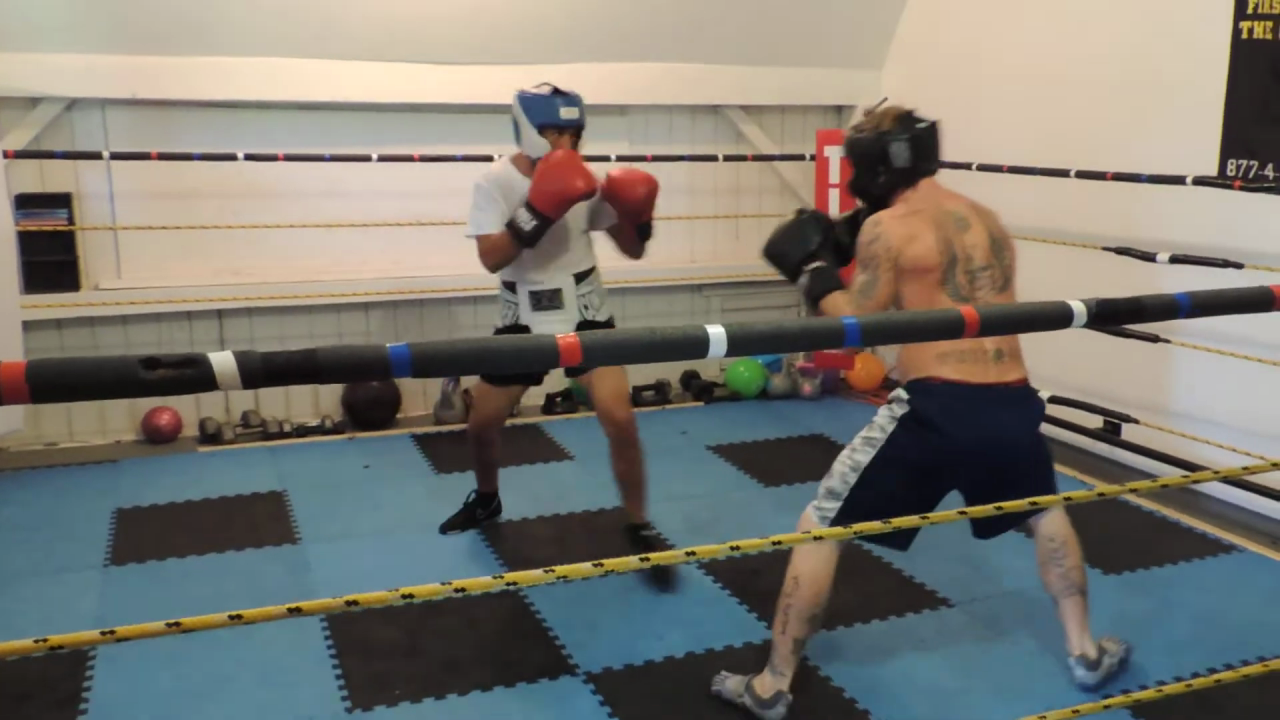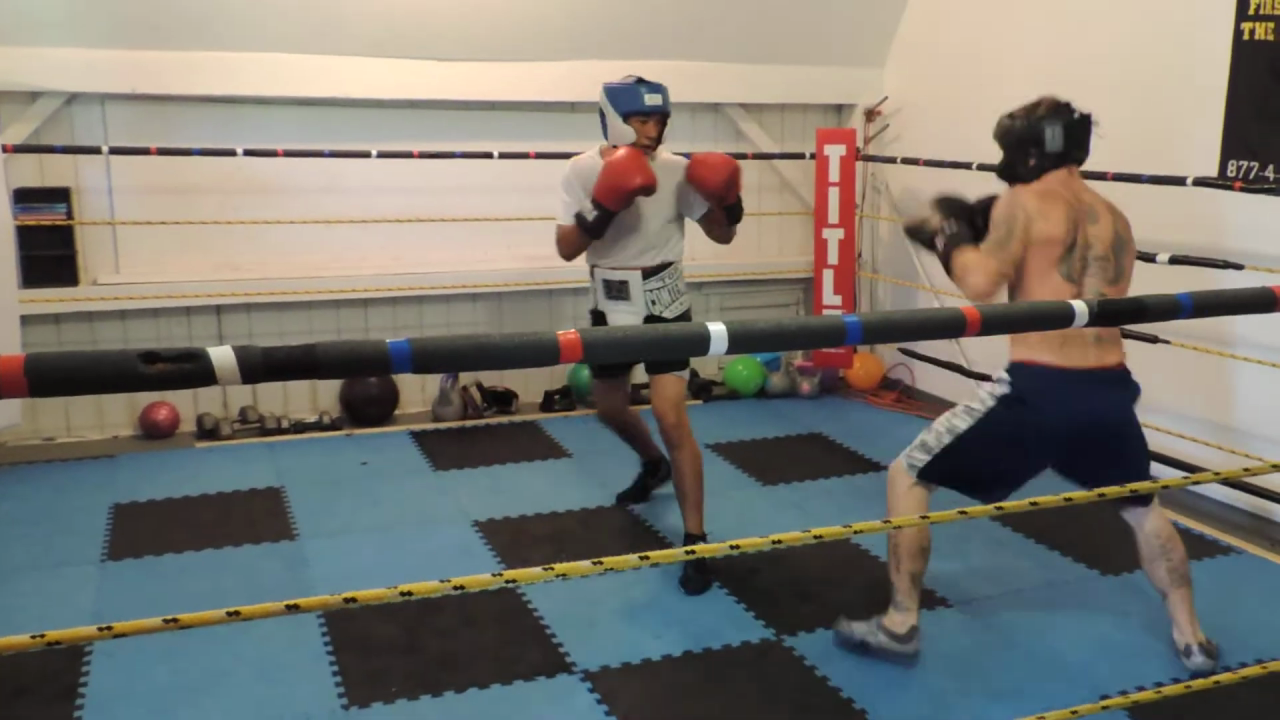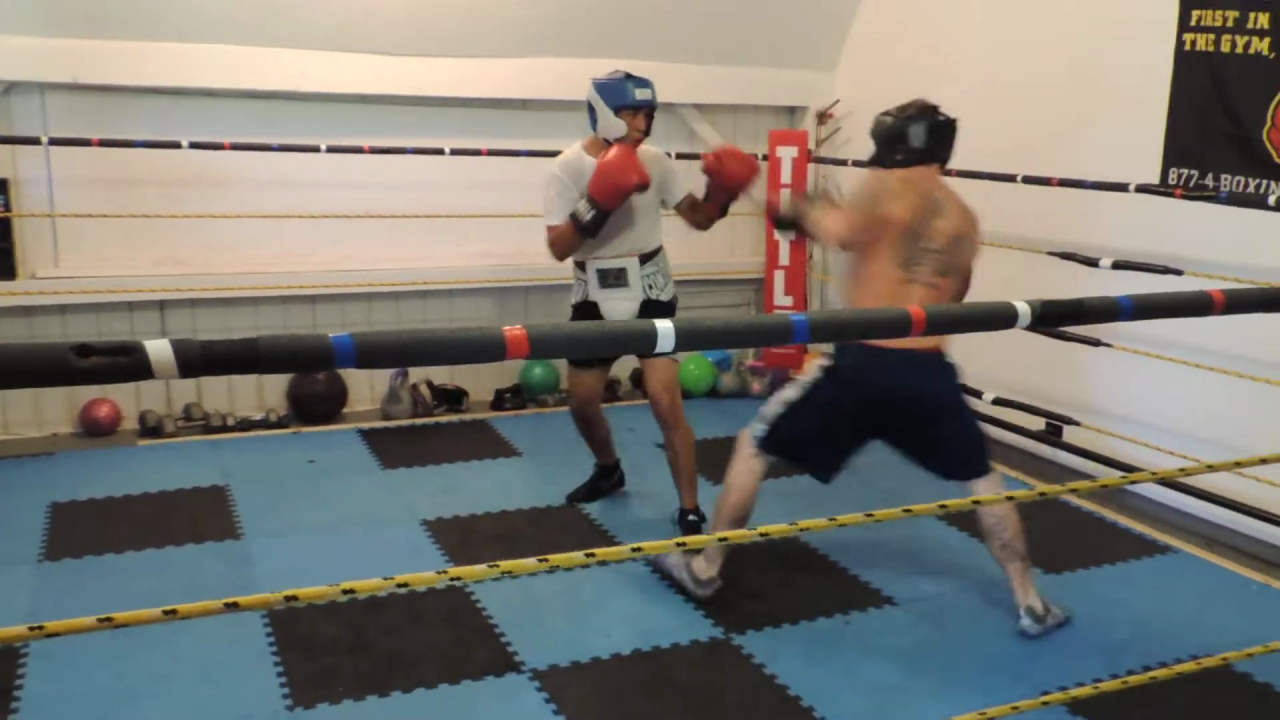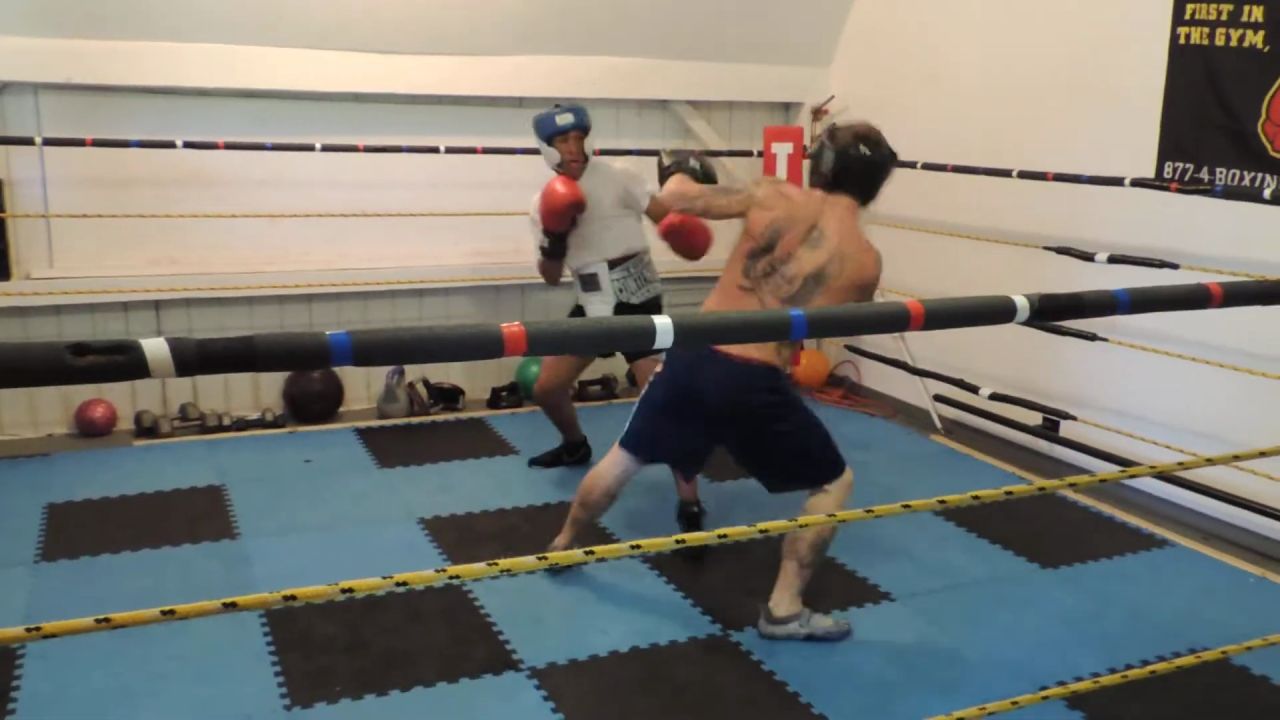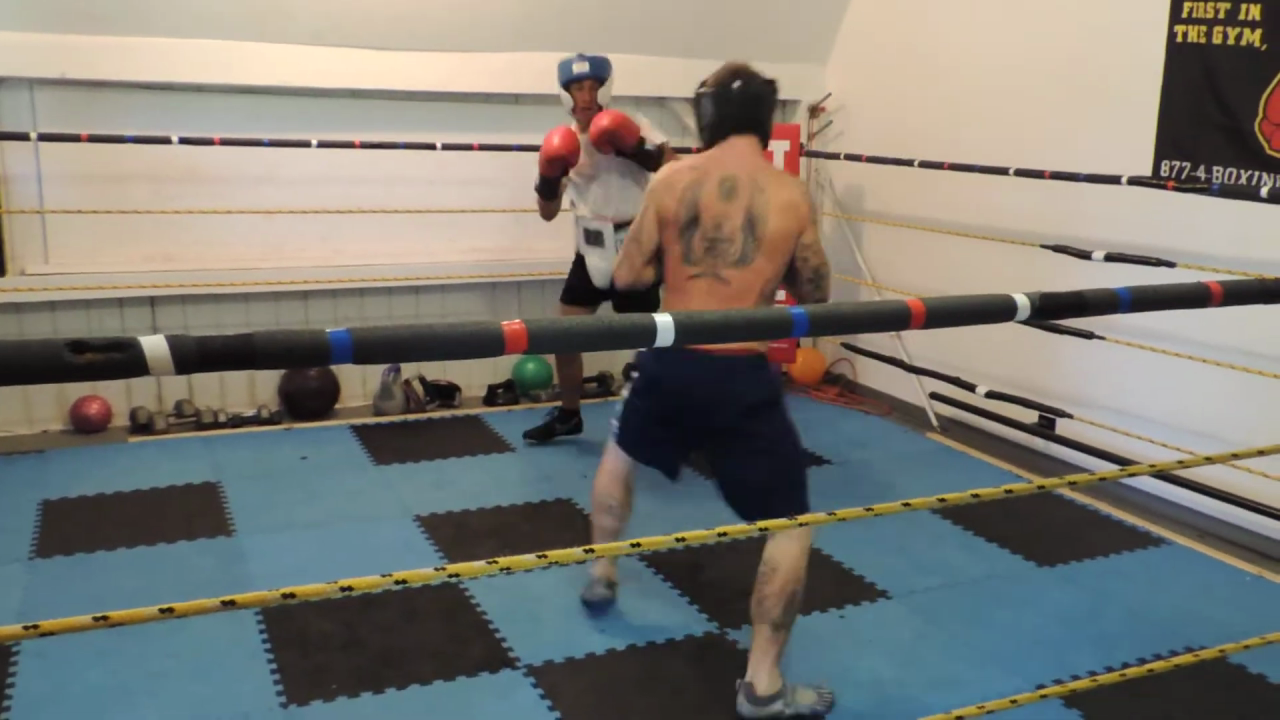
dt=0.4s
person 1, frame 1
left shoulder: (886, 227)
right shoulder: (987, 220)
left elbow: (855, 323)
left wrist: (812, 268)
left hip: (934, 408)
right hip: (1011, 403)
left knee: (818, 529)
right knee: (1046, 513)
right ankle: (1086, 651)
person 1, frame 2
left shoulder: (1023, 202)
right shoulder: (1115, 221)
left elbow: (980, 284)
left wrist: (948, 236)
left hip: (1037, 389)
right hip: (1107, 391)
left knee: (906, 476)
right knee: (1144, 510)
left ankle: (902, 622)
right ankle: (1190, 638)
person 1, frame 3
left shoulder: (885, 185)
right shoulder: (965, 218)
left elbow: (841, 231)
left wrist: (799, 211)
left hip: (860, 363)
right hip: (926, 370)
left knee: (753, 448)
right knee: (982, 482)
left ankle: (705, 567)
right ankle: (1029, 603)
person 1, frame 4
left shoulder: (775, 199)
right shoulder: (866, 260)
left elbow: (678, 196)
left wrist: (677, 183)
left hip: (690, 360)
right hip: (752, 383)
left knee: (625, 456)
right knee: (833, 484)
left ankle: (562, 546)
right ankle: (784, 609)
person 1, frame 5
left shoulder: (672, 179)
right shoulder: (792, 195)
left elbow: (625, 275)
right elbow: (813, 292)
left hip: (667, 360)
right hip: (739, 375)
left knee: (620, 452)
right knee: (789, 523)
left ankle: (602, 576)
person 2, frame 1
left shoulder: (589, 182)
right shoulder: (494, 181)
left elbow: (633, 249)
right elbow: (492, 258)
left wrist: (639, 217)
right wrist: (541, 209)
left hip: (585, 311)
right hip: (523, 317)
left knee: (619, 419)
right knee: (482, 422)
left ankle: (639, 529)
right ankle: (486, 498)
person 2, frame 2
left shoulder: (677, 171)
right shoulder: (582, 171)
left elbow: (723, 235)
right elbow: (566, 248)
left wrist: (728, 198)
right wrist: (603, 205)
left hip: (663, 304)
right hip: (608, 304)
left knee: (672, 420)
right knee: (611, 410)
left ankle: (695, 541)
right ankle: (654, 465)
person 2, frame 3
left shoulder: (655, 161)
right shoulder: (568, 168)
left elbow: (699, 218)
right elbow: (559, 248)
left wrist: (722, 190)
right wrist: (599, 204)
left hip: (650, 291)
right hip: (595, 296)
left knee: (665, 404)
right knee: (582, 401)
left ankle: (691, 513)
right ankle: (608, 469)
person 2, frame 4
left shoulder: (617, 177)
right shoulder: (544, 203)
left elbow: (667, 216)
right elbow: (551, 277)
right wrist: (553, 235)
left hip: (636, 297)
right hip: (590, 304)
right knee: (546, 388)
left ankle: (690, 503)
right ankle: (575, 446)
person 2, frame 5
left shoulder: (632, 128)
right shoulder: (560, 142)
right elbow: (548, 213)
left wrist: (638, 150)
right wrist: (549, 177)
right hip: (590, 255)
right ankle: (568, 415)
